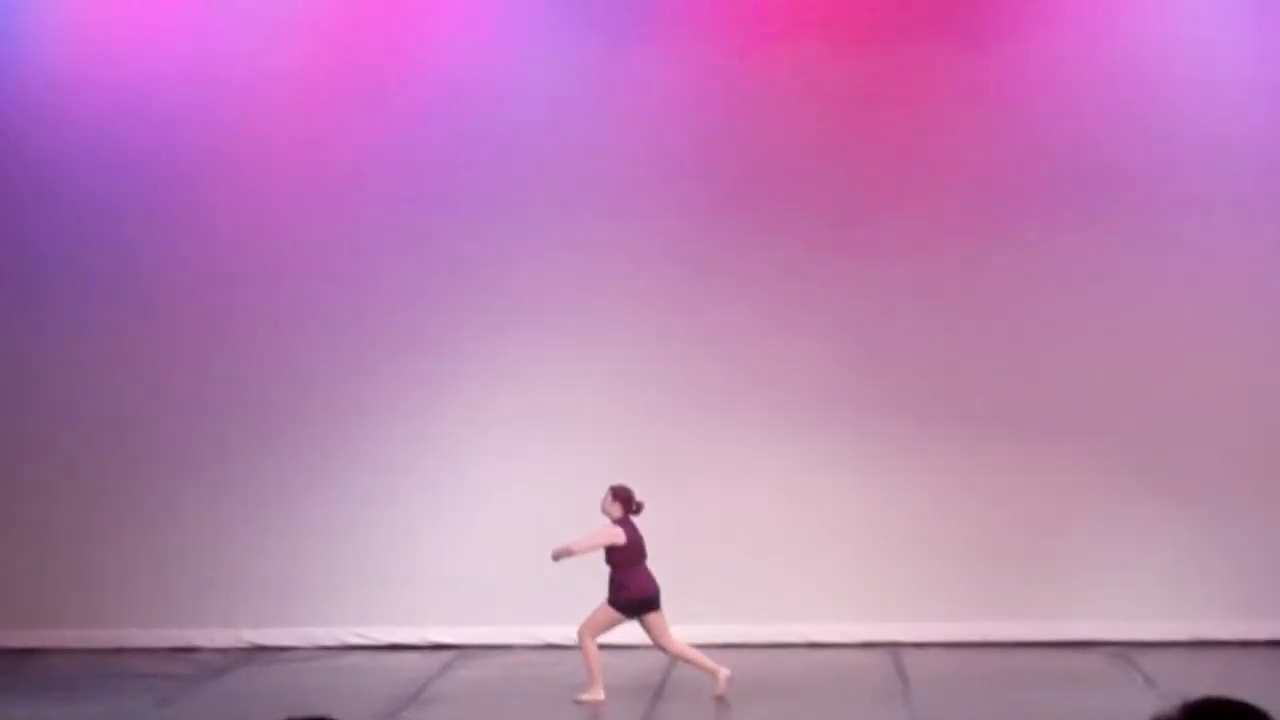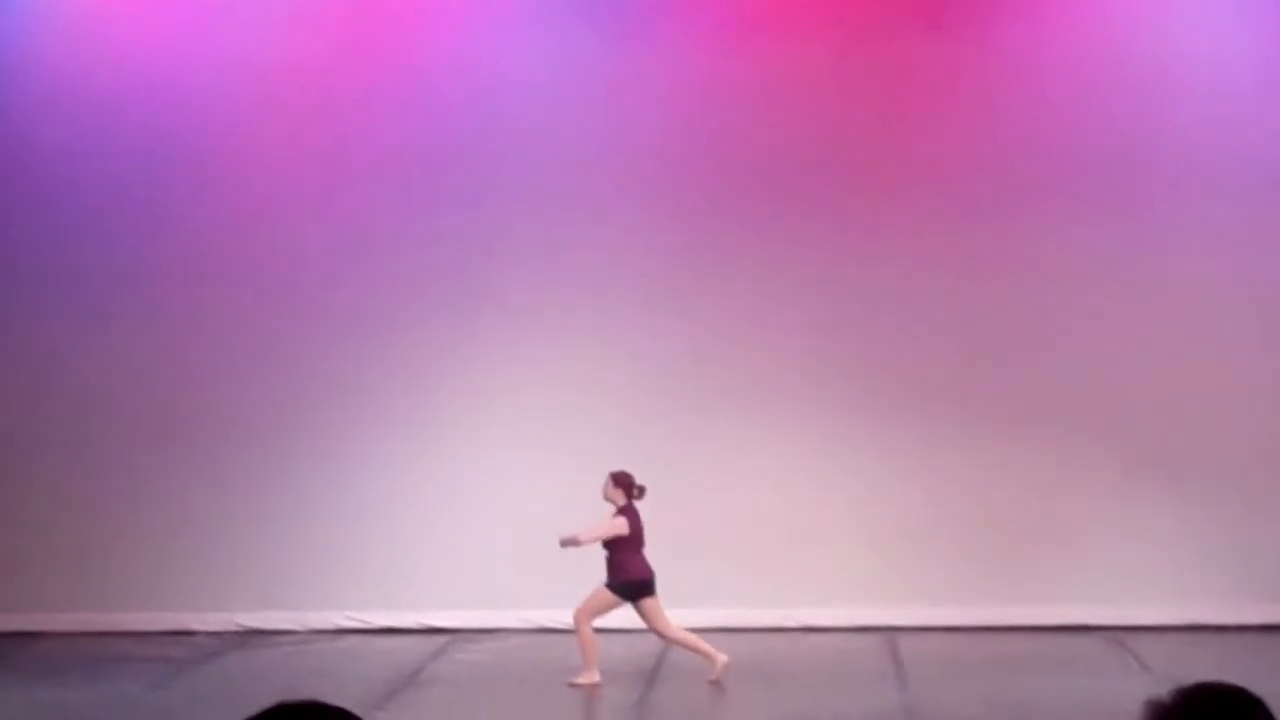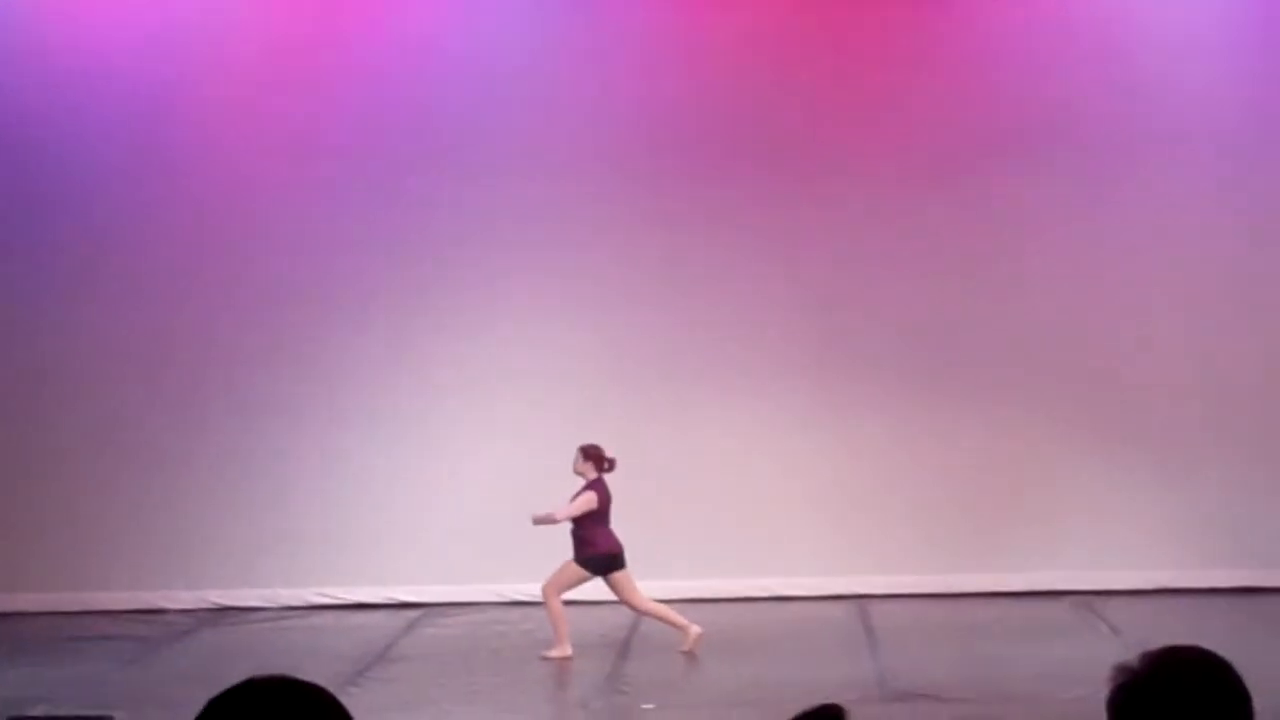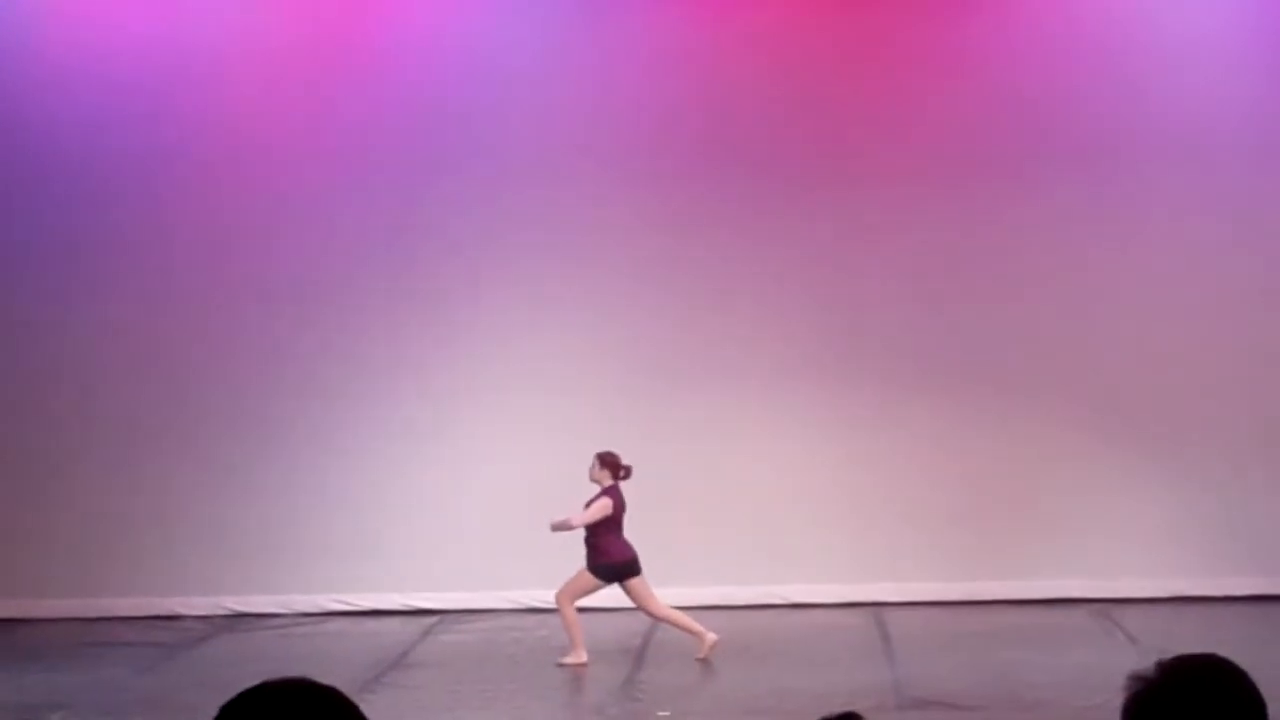
dt=0.2s
person 1, frame 1
left shoulder: (615, 530)
right shoulder: (626, 526)
left elbow: (576, 547)
left wrist: (558, 553)
left hip: (629, 595)
right hip: (646, 592)
left knee: (586, 633)
right knee: (667, 643)
left ankle: (596, 690)
right ankle: (717, 671)
person 1, frame 2
left shoulder: (621, 519)
right shoulder: (627, 513)
left elbow: (584, 538)
left wrist: (565, 540)
left hip: (628, 579)
right hip: (640, 577)
left knee: (581, 616)
right knee: (664, 629)
left ankle: (591, 673)
right ankle: (716, 657)
person 1, frame 3
left shoulder: (592, 493)
right shoulder: (596, 487)
left elbow: (559, 516)
left wrist: (538, 519)
right wrist: (545, 517)
left hip: (596, 554)
right hip: (609, 551)
left knee: (550, 590)
right knee: (637, 601)
left ankle: (563, 646)
right ankle: (689, 628)
person 1, frame 4
left shoulder: (606, 499)
right shoulder: (610, 494)
left elbow: (575, 522)
left wrist: (556, 525)
right wrist: (562, 523)
left hip: (608, 562)
right hip: (624, 559)
left knee: (563, 597)
right knee: (654, 607)
left ankle: (578, 653)
right ankle: (704, 635)
